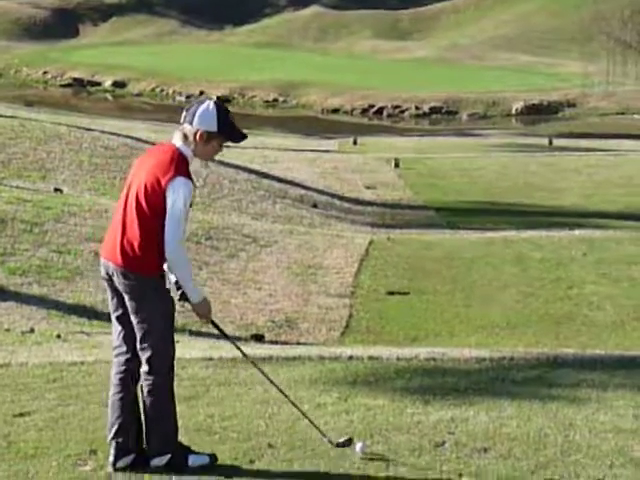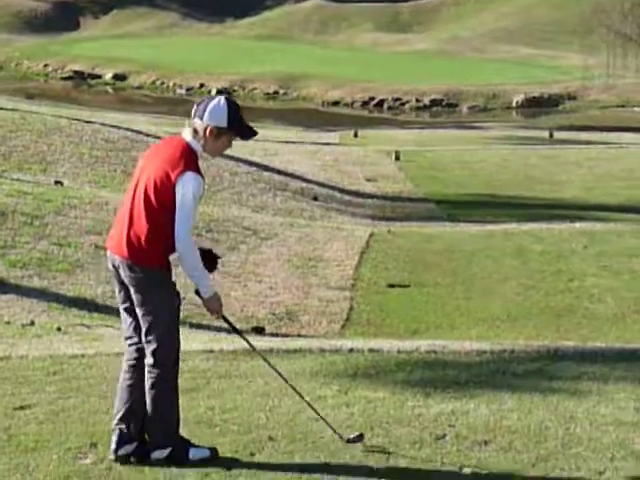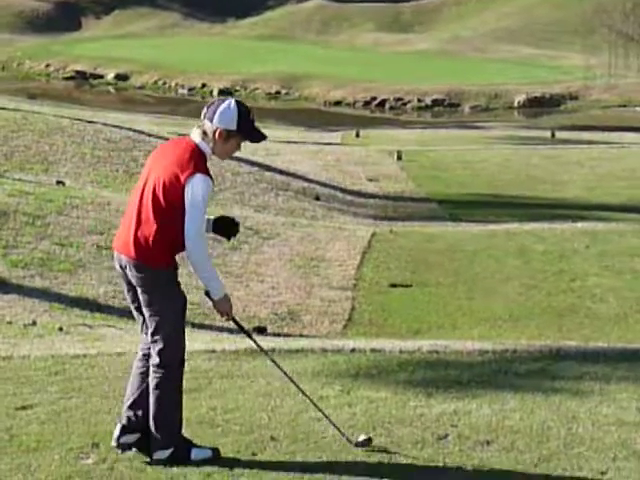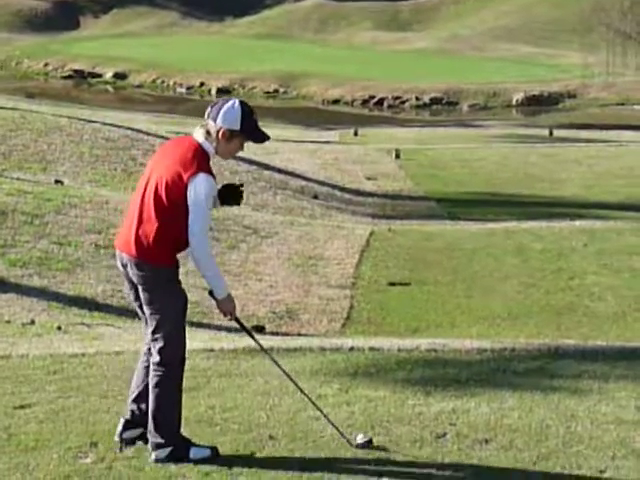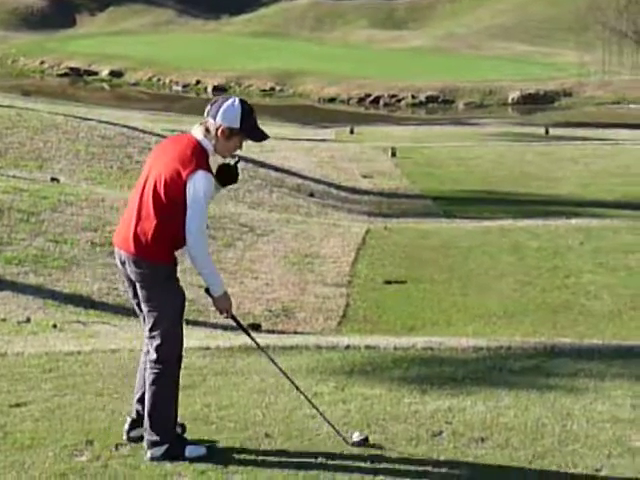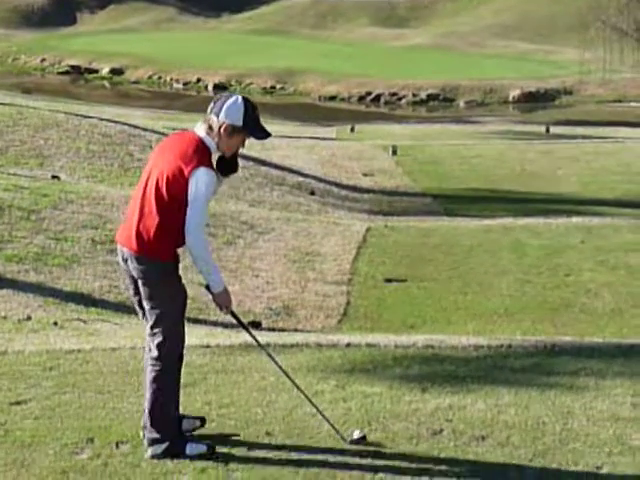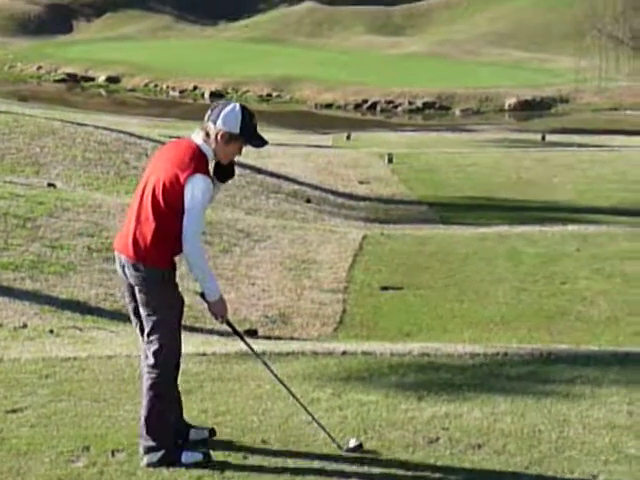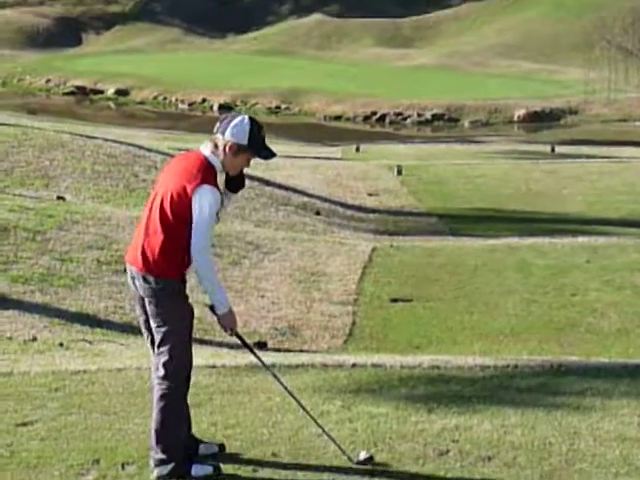
dt=0.1s
person 1, frame 1
left shoulder: (153, 154)
right shoulder: (179, 178)
right elbow: (173, 247)
left wrist: (172, 275)
right wrist: (196, 296)
left hip: (112, 262)
right hip: (140, 272)
left knee: (126, 360)
right knee: (157, 365)
left ankle: (125, 450)
right ankle: (163, 451)
person 1, frame 2
left shoulder: (162, 147)
right shoulder: (188, 173)
right elbow: (182, 243)
left wrist: (196, 251)
right wrist: (207, 290)
left hip: (119, 253)
right hip: (146, 264)
left knee: (138, 349)
right knee: (162, 356)
left ankle: (128, 440)
right ankle: (164, 444)
person 1, frame 3
left shoulder: (170, 147)
right shoulder: (197, 174)
right elbow: (193, 244)
left wrist: (211, 225)
right wrist: (218, 292)
left hip: (126, 252)
right hip: (152, 264)
left knee: (152, 347)
right knee: (167, 356)
left ankle: (133, 428)
right ankle: (166, 444)
person 1, frame 4
left shoulder: (174, 146)
right shoulder: (200, 173)
right elbow: (197, 243)
left wrist: (217, 198)
right wrist: (221, 291)
left hip: (128, 252)
right hip: (153, 262)
left knee: (157, 343)
right knee: (168, 354)
left ankle: (137, 422)
right ankle: (165, 442)
person 1, frame 5
left shoulder: (172, 143)
right shoulder: (198, 170)
right elbow: (195, 240)
left wrist: (217, 185)
right wrist: (218, 289)
left hip: (126, 249)
right hip: (151, 260)
left knee: (158, 341)
right knee: (165, 351)
left ankle: (143, 419)
right ankle: (161, 440)
person 1, frame 6
left shoulder: (175, 141)
right shoulder: (200, 166)
right elbow: (195, 236)
left wrist: (222, 175)
right wrist: (218, 286)
left hip: (129, 247)
right hip: (154, 258)
left knee: (161, 341)
right knee: (166, 348)
left ankle: (165, 418)
right ankle: (162, 438)
person 1, frame 7
left shoulder: (174, 148)
right shoulder: (197, 174)
right elbow: (191, 243)
left wrist: (219, 182)
right wrist: (213, 294)
left hip: (128, 254)
right hip: (151, 265)
left knee: (158, 349)
right knee: (162, 355)
left ankle: (170, 426)
right ankle: (158, 446)
person 1, frame 8
left shoulder: (184, 161)
right shoulder: (204, 184)
right elbow: (200, 255)
left wrist: (230, 192)
right wrist: (222, 306)
left hip: (141, 268)
right hip: (161, 278)
left knee: (169, 363)
right knee: (174, 369)
left ankle: (180, 441)
